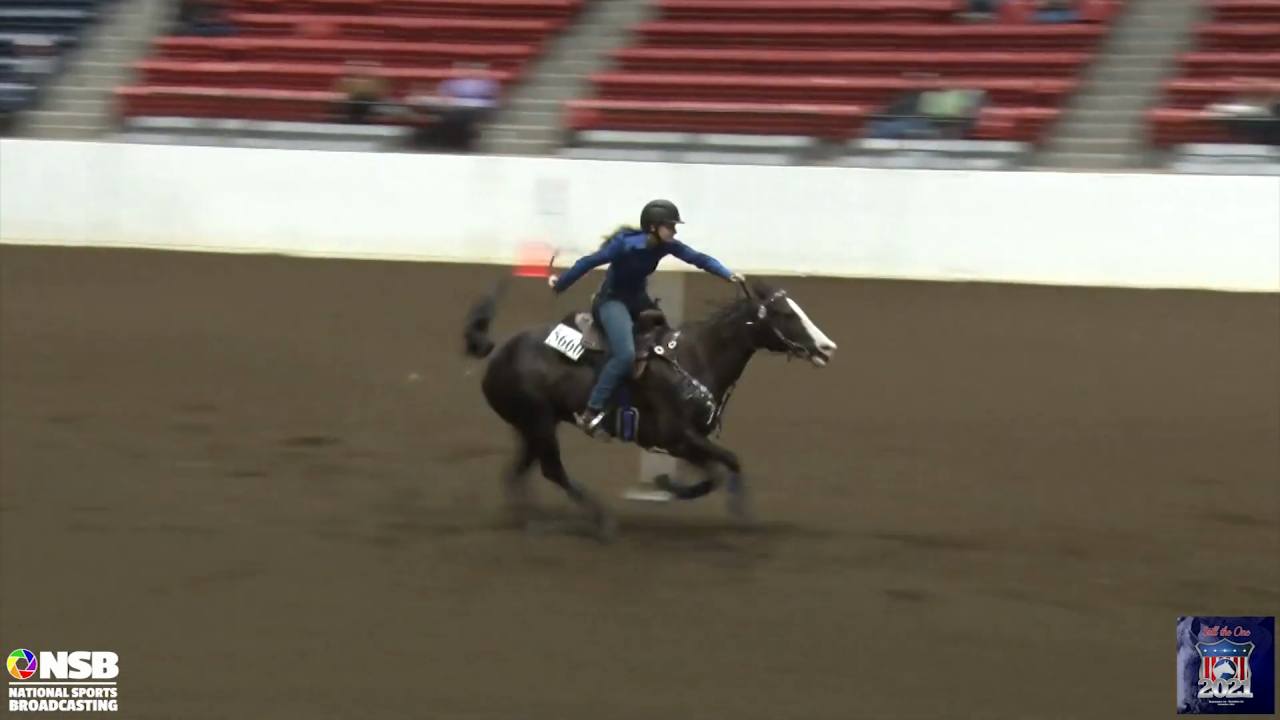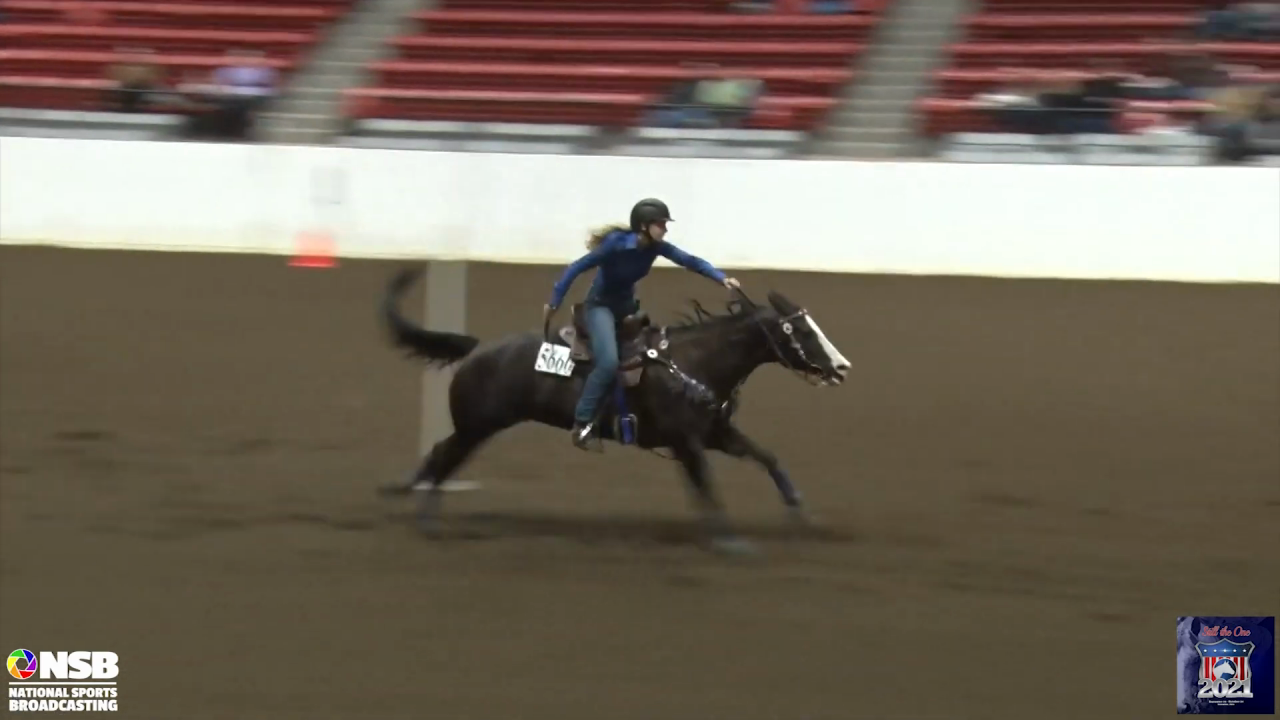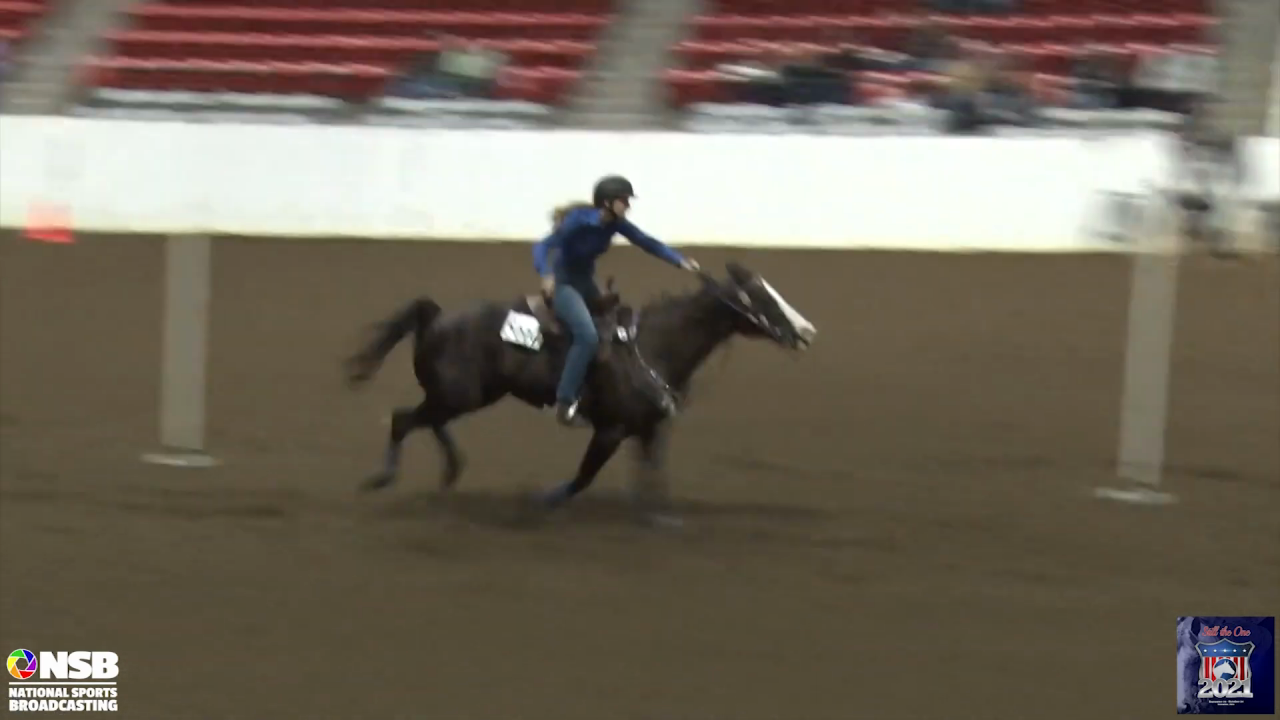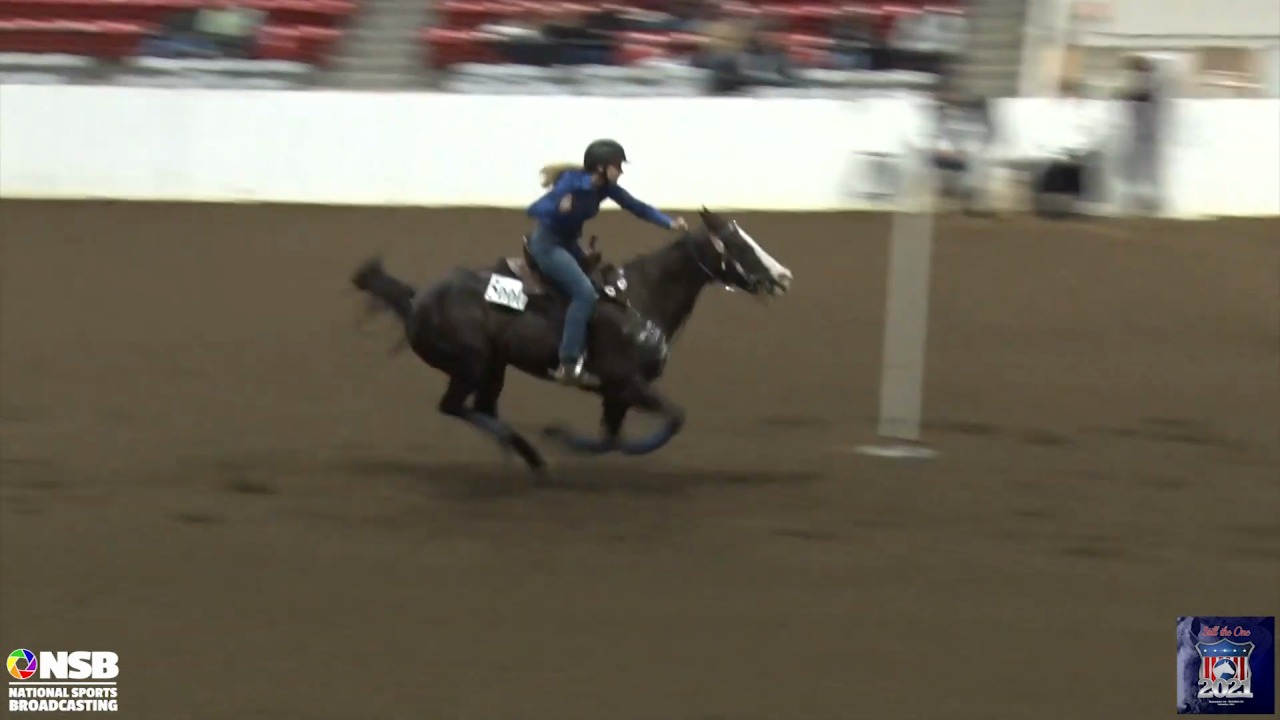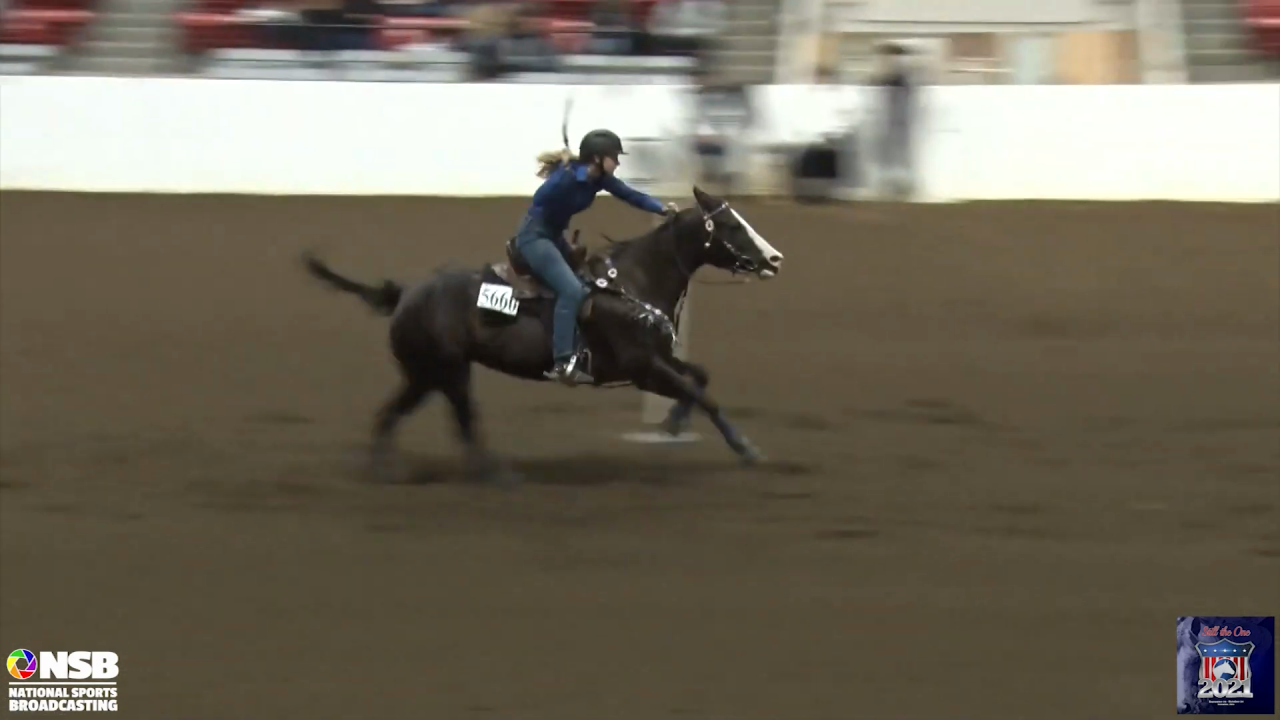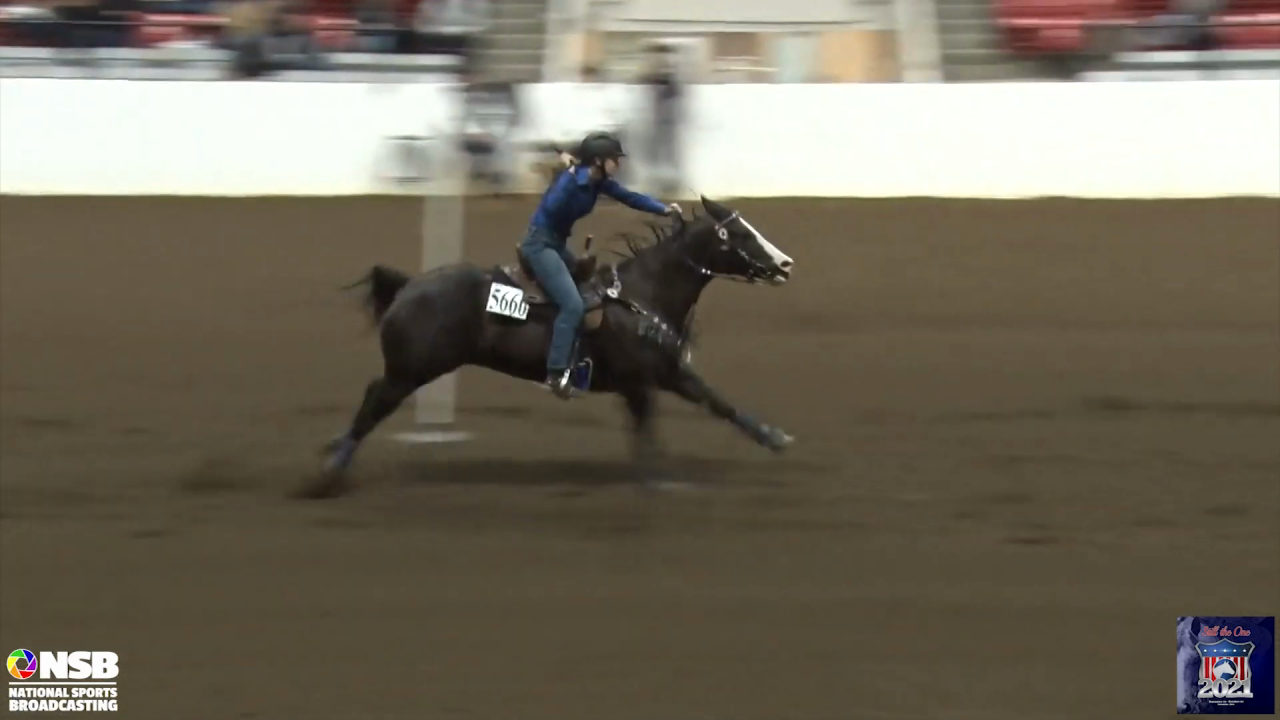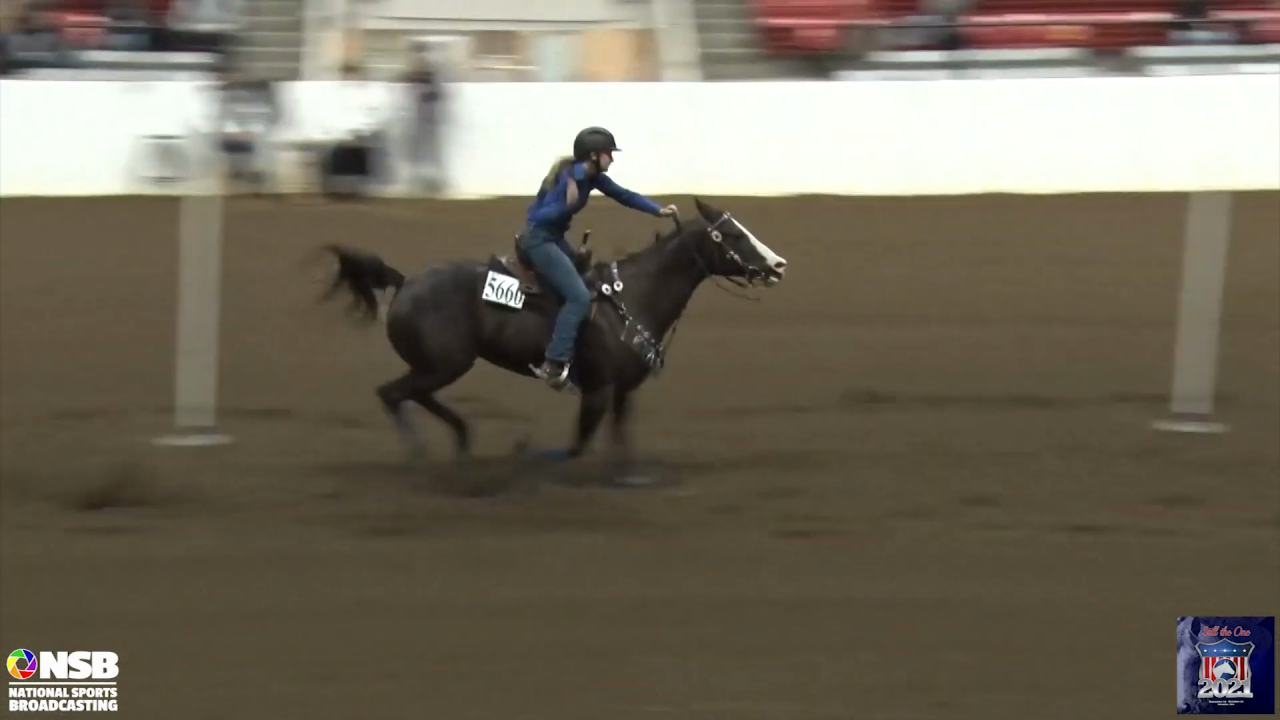
dt=0.1s
person 1, frame 1
left shoulder: (666, 245)
right shoulder: (625, 244)
left elbow: (699, 258)
right elbow: (587, 263)
left wrist: (728, 274)
right wrist: (560, 284)
left hip: (638, 299)
right hip: (612, 301)
right knee: (626, 355)
right ankle: (592, 411)
person 1, frame 2
left shoulder: (654, 246)
right shoulder: (615, 245)
left elbow: (691, 262)
right elbow: (576, 268)
left wrist: (723, 279)
right wrist: (554, 301)
left hip: (625, 305)
right hip: (600, 306)
right knee: (608, 363)
right ankle: (582, 423)
person 1, frame 3
left shoulder: (616, 223)
right shoulder: (578, 221)
left elbow: (649, 243)
right elbow: (542, 247)
left wrist: (681, 262)
right wrist: (546, 276)
left hip: (583, 282)
right hip: (561, 284)
right knee: (588, 337)
right ankle: (564, 402)
person 1, frame 4
left shoulder: (606, 187)
right shoulder: (571, 184)
left elbow: (636, 207)
right elbow: (534, 210)
left wrist: (669, 223)
right wrist: (558, 207)
left hip: (567, 244)
right hip: (547, 245)
right knee: (586, 293)
right ankle: (568, 364)
person 1, frame 5
left shoulder: (599, 178)
right shoulder: (567, 175)
left elbow: (630, 195)
right elbow: (540, 199)
left wrist: (662, 208)
right wrist: (564, 168)
left hip: (553, 236)
right hip: (533, 237)
right knee: (572, 291)
right ankle: (562, 362)
person 1, frame 6
left shoulder: (599, 182)
right shoulder: (570, 181)
left elbow: (631, 198)
right elbow: (549, 209)
left wrist: (664, 210)
right wrist: (568, 173)
left hip: (555, 245)
right hip: (540, 246)
right knee: (573, 305)
right ankle: (556, 372)
person 1, frame 7
left shoulder: (593, 177)
right shoulder: (566, 177)
left elbow: (623, 195)
right elbow: (541, 215)
left wrist: (659, 210)
right wrist: (566, 204)
left hip: (554, 240)
right hip: (540, 241)
right knee: (579, 297)
right ankle: (554, 363)
